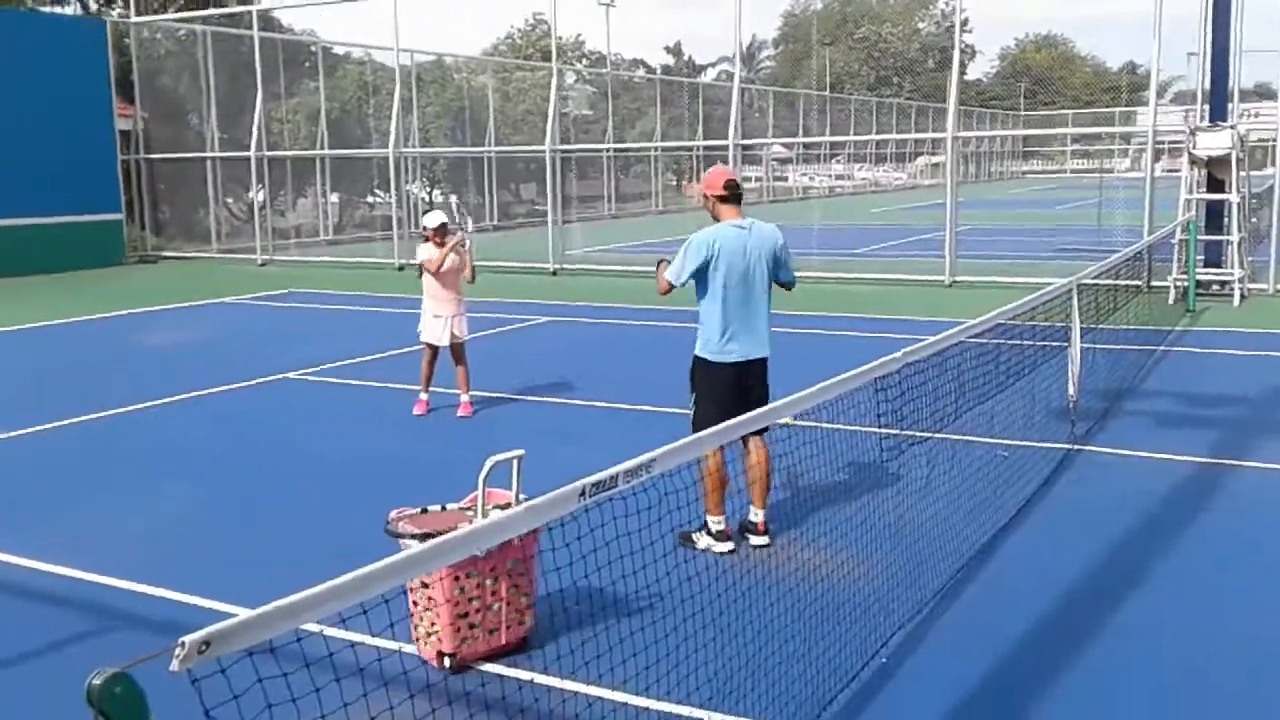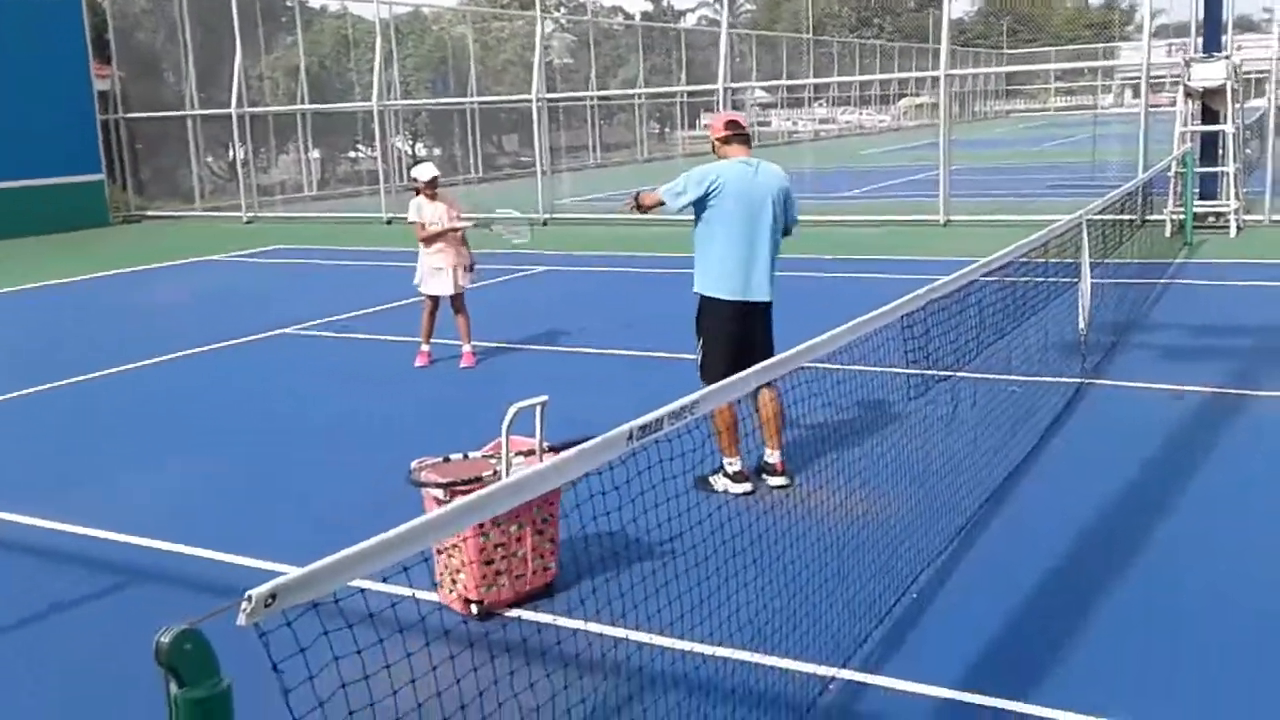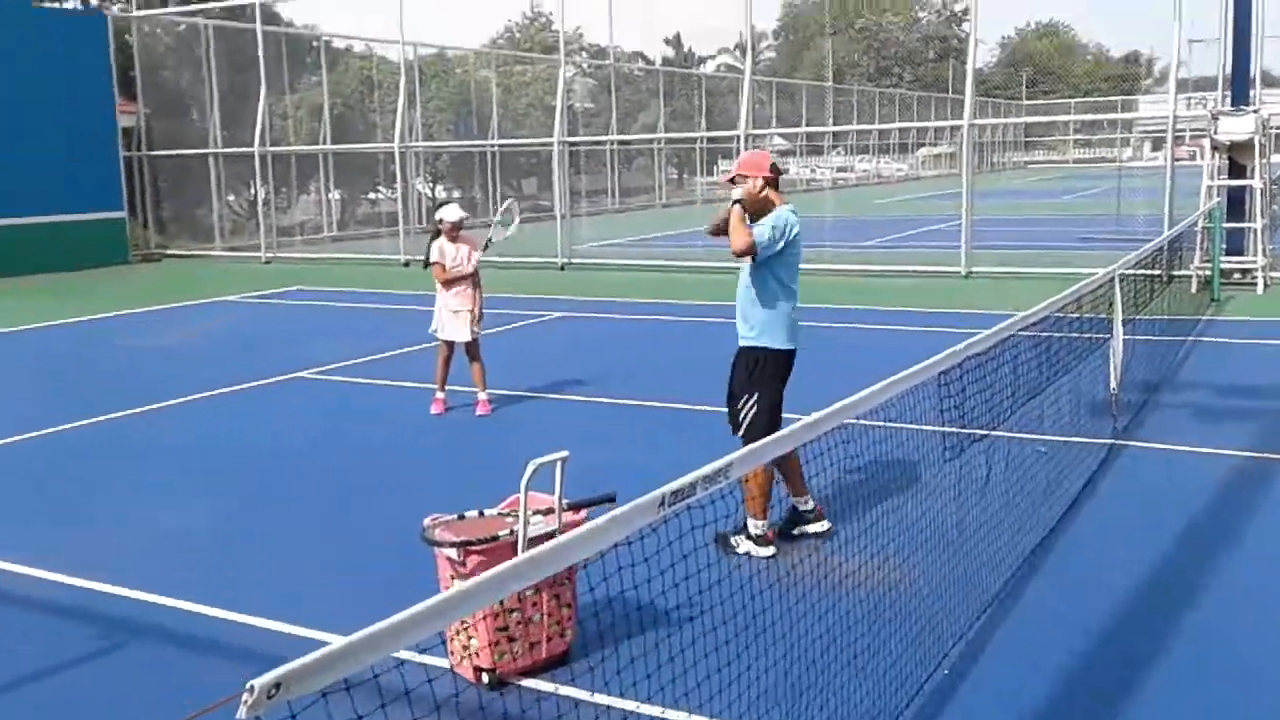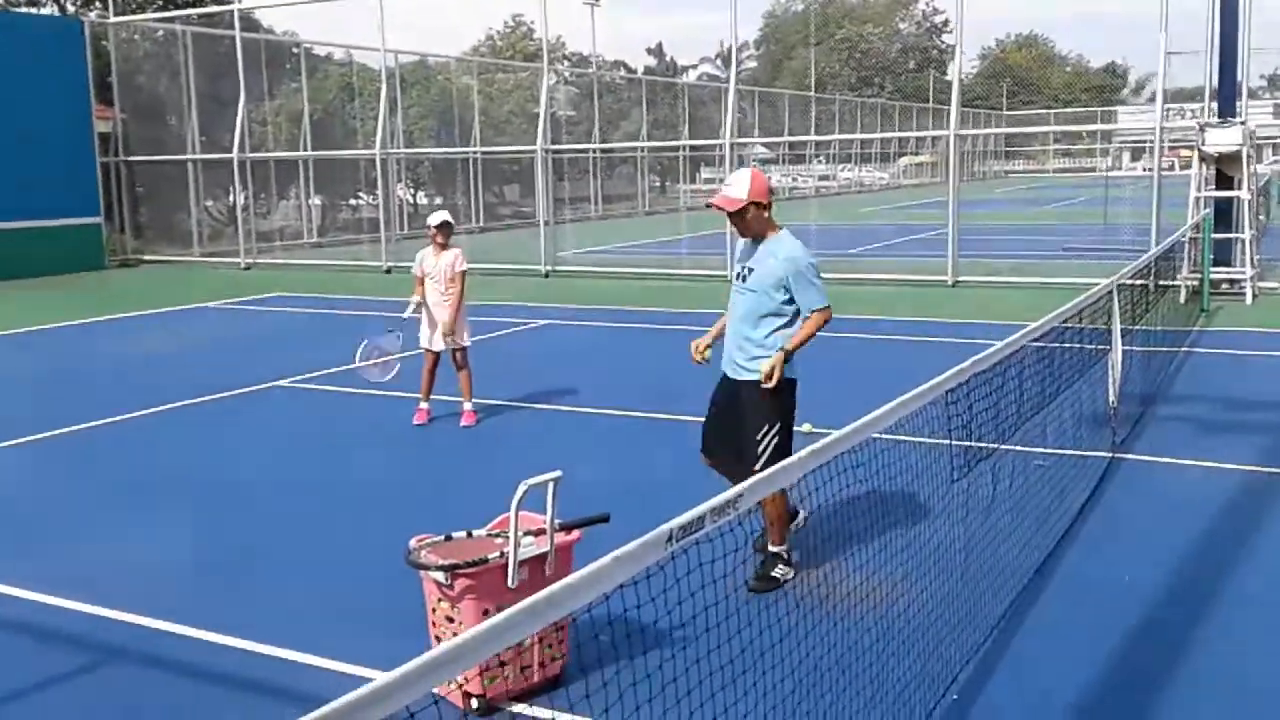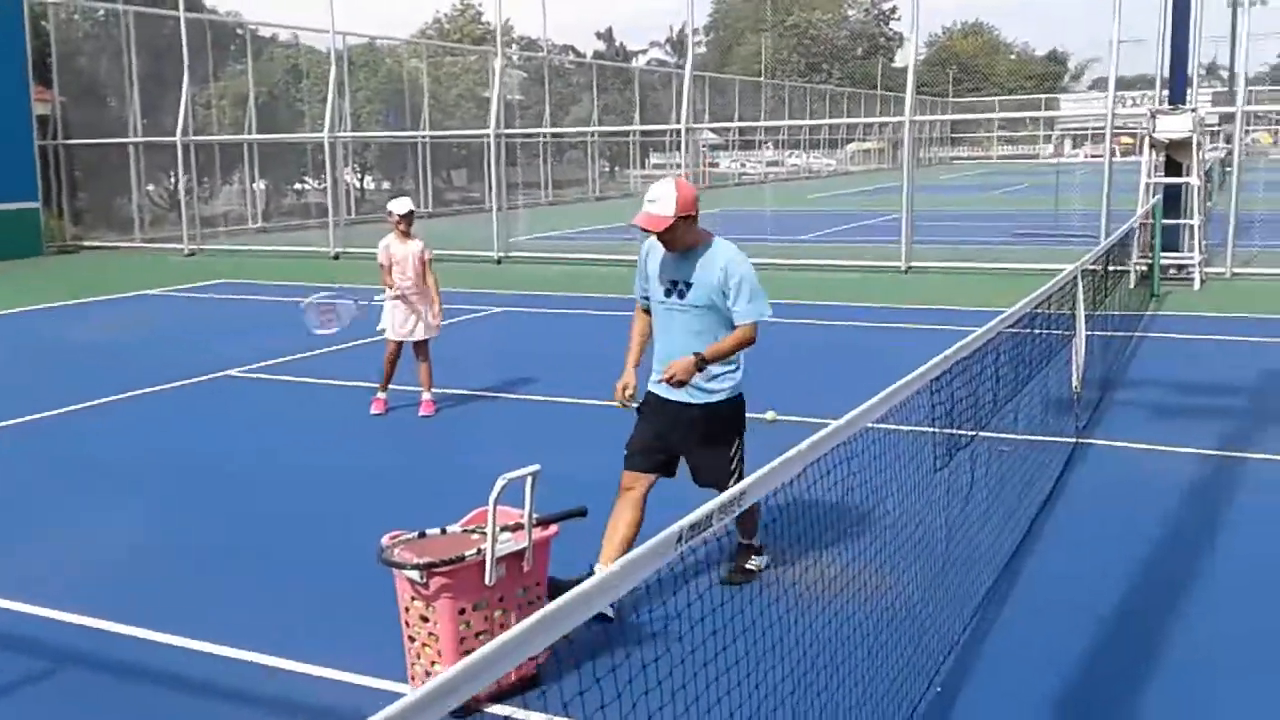
dt=0.5s
person 1, frame 1
left shoulder: (705, 240)
right shoulder: (771, 235)
left elbow: (664, 287)
right elbow: (788, 283)
left wrist: (663, 266)
left hip: (715, 357)
right hip: (756, 354)
right knee: (754, 438)
left ankle: (716, 529)
right ankle: (758, 522)
person 1, frame 2
left shoulder: (710, 175)
right shoulder: (778, 178)
left elbow: (650, 200)
right elbow: (786, 229)
left wrist: (639, 199)
left hip: (720, 296)
right hip: (759, 296)
left knee: (718, 386)
right knee: (762, 381)
left ankle: (733, 471)
right ankle: (774, 463)
person 1, frame 3
left shoulder: (779, 220)
right shoulder: (774, 217)
left elbow: (740, 247)
right elbow: (716, 229)
left wrist: (737, 204)
right wrist: (736, 208)
left hip: (764, 344)
right hip: (768, 341)
left knee: (753, 439)
right knee: (765, 433)
left ankle: (757, 533)
right ankle: (805, 509)
person 1, frame 4
left shoulder: (791, 255)
right shoulder: (745, 245)
left elbow: (821, 314)
left wrist: (783, 353)
right wrist: (712, 335)
left hip: (767, 382)
right hip: (732, 374)
left knee: (765, 472)
right knee: (717, 457)
left ankle: (778, 555)
right ankle: (785, 512)
person 1, frame 5
left shoulder: (729, 262)
right shoulder: (652, 252)
left elbow: (748, 331)
left wrist: (698, 360)
right wrist: (630, 367)
left hip: (715, 399)
right hip: (661, 394)
left knee: (729, 487)
right knee: (632, 484)
left ankle: (750, 547)
person 2, frame 1
left shoulder: (457, 251)
right shoulder: (423, 249)
left elbow: (469, 278)
right elbow: (434, 268)
left wrist: (466, 250)
right wrist: (449, 246)
left hip: (454, 310)
right hip: (433, 310)
left knee: (459, 355)
right knee: (429, 355)
left ankle: (465, 399)
right ankle: (423, 398)
person 2, frame 2
left shoulder: (447, 200)
right shoulder: (416, 204)
left elbow: (460, 230)
right elbow: (422, 236)
left wrist: (468, 255)
right wrist: (448, 228)
left hip: (454, 260)
right hip: (431, 262)
left knee: (459, 306)
right knee: (430, 307)
left ankle: (467, 349)
right ankle: (424, 349)
person 2, frame 3
left shoulder: (469, 243)
right shoulder: (438, 246)
left elbow: (475, 277)
right elbow: (441, 278)
left wrist: (478, 304)
right wrist: (466, 271)
left hip: (469, 306)
right hip: (448, 307)
left knee: (474, 353)
right knee: (445, 353)
left ankle: (483, 397)
right ankle: (440, 397)
person 2, frame 4
left shoulder: (456, 254)
right shoulder: (422, 256)
left elbow: (459, 289)
right elbow: (420, 286)
left wrist: (452, 318)
right wrist: (417, 297)
left hip: (454, 317)
right hip: (432, 317)
left knee: (462, 362)
right knee: (430, 364)
left ankle: (468, 408)
right ankle: (423, 406)
person 2, frame 5
left shoulder: (419, 244)
right shoulder: (386, 244)
left elbow: (429, 276)
right elbow: (387, 277)
left wrist: (436, 303)
right wrist: (394, 288)
left hip: (421, 305)
right hip: (397, 307)
left knee: (423, 354)
right knee: (392, 354)
left ankle: (427, 397)
right ankle: (380, 396)
